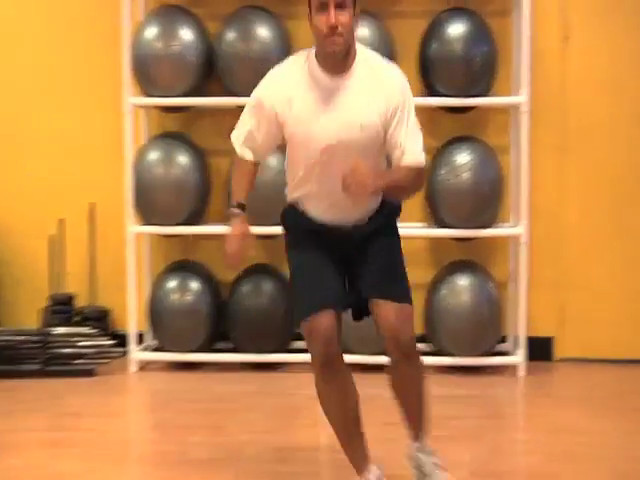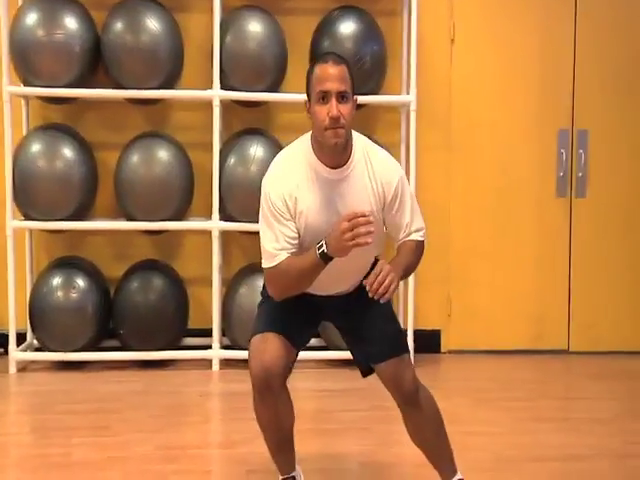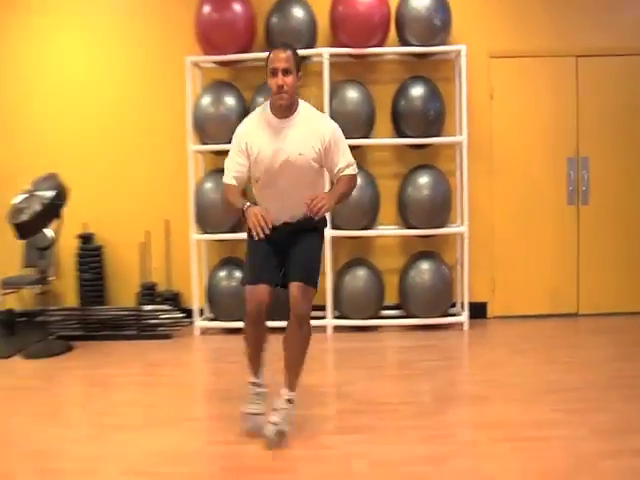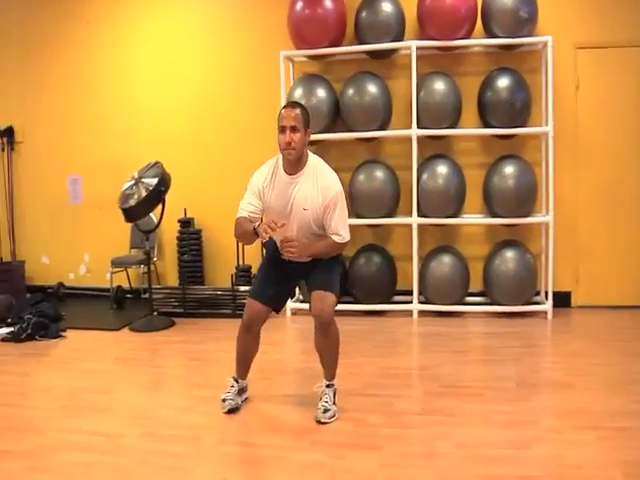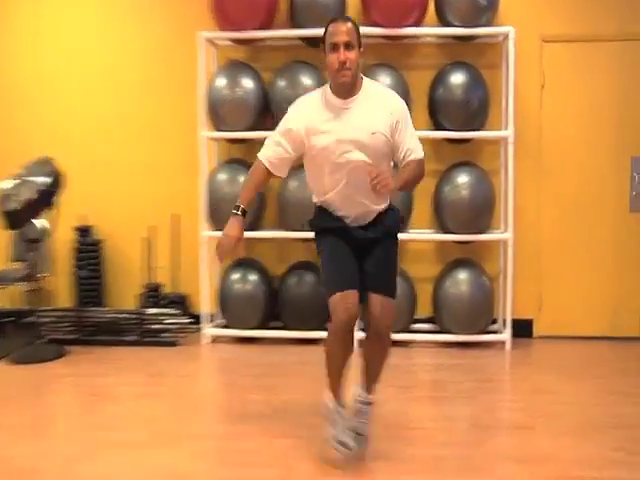
dt=0.5s
person 1, frame 1
left shoulder: (387, 83)
right shoulder: (280, 85)
left elbow: (414, 174)
right elbow: (247, 151)
left wrist: (377, 181)
right wrist: (239, 213)
left hip: (371, 222)
right hip: (309, 227)
left knee: (399, 335)
right knee: (324, 345)
person 1, frame 2
left shoulder: (383, 168)
right shoulder: (281, 178)
left elbow: (414, 238)
right elbow: (276, 285)
left wrist: (395, 268)
right wrist: (329, 249)
left hip: (359, 286)
right hip: (293, 287)
left knee: (404, 383)
right knee: (265, 369)
person 1, frame 3
left shoulder: (322, 126)
right shoulder: (249, 128)
left elbow: (348, 173)
right elbow: (231, 184)
left wrist: (331, 196)
right wrist: (246, 208)
left hip: (306, 227)
right hip: (265, 228)
left knee: (298, 307)
right knee: (256, 303)
left ankle: (287, 400)
right ankle: (256, 386)
person 1, frame 4
left shoulder: (327, 181)
right shoulder: (263, 176)
left elbow: (339, 240)
right elbow: (239, 232)
left wrist: (308, 248)
right wrist: (258, 227)
left hip: (319, 255)
right hip: (280, 254)
left knee: (323, 313)
right knee: (251, 317)
left ankle: (329, 388)
right ankle: (239, 384)
person 1, frame 5
left shoulder: (388, 103)
right shoulder: (304, 112)
left elbow: (417, 164)
right elbow: (266, 164)
left wrist: (397, 181)
right wrist: (237, 215)
left hip: (379, 223)
right hip: (334, 225)
left knee: (380, 316)
right knee: (343, 311)
left ankle: (365, 399)
right ankle: (336, 404)
